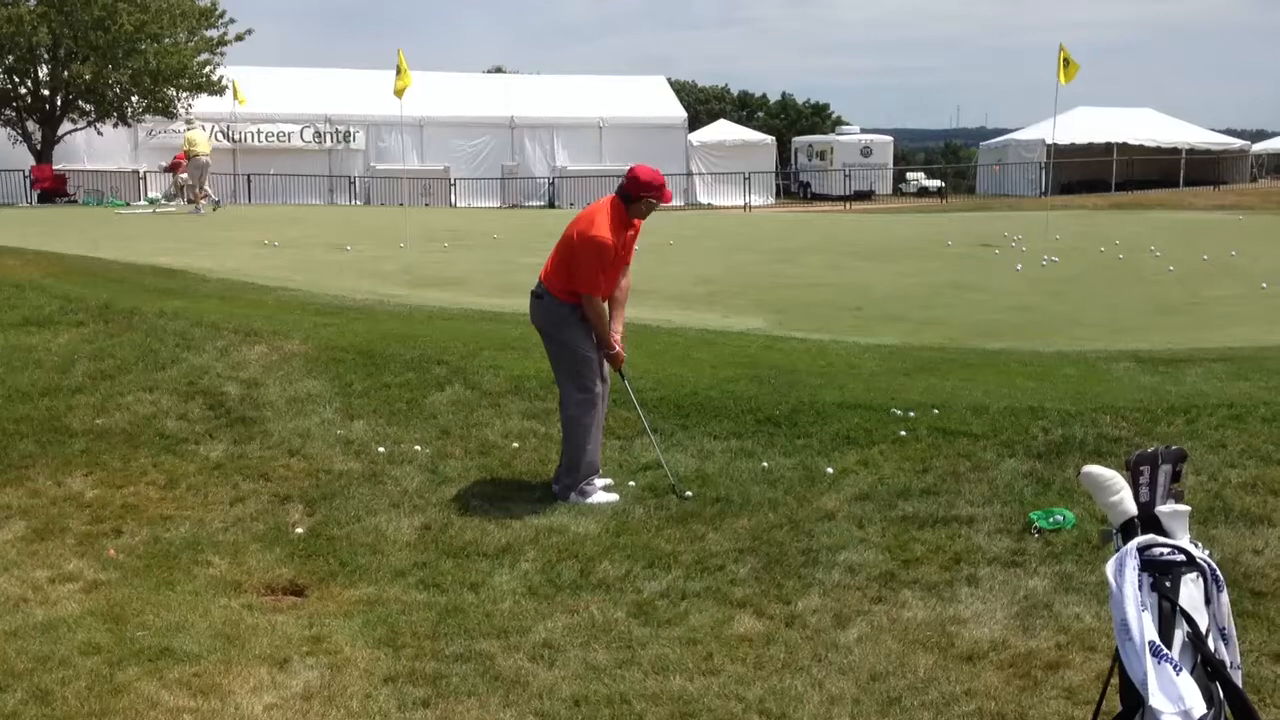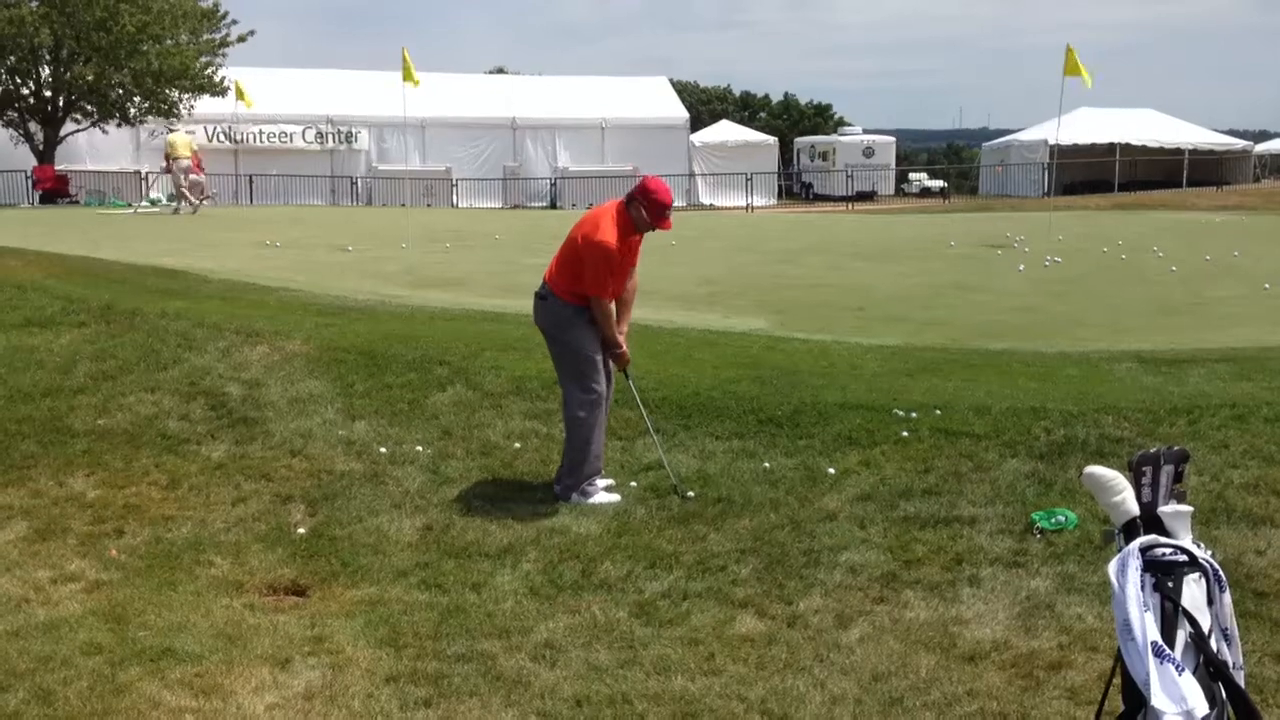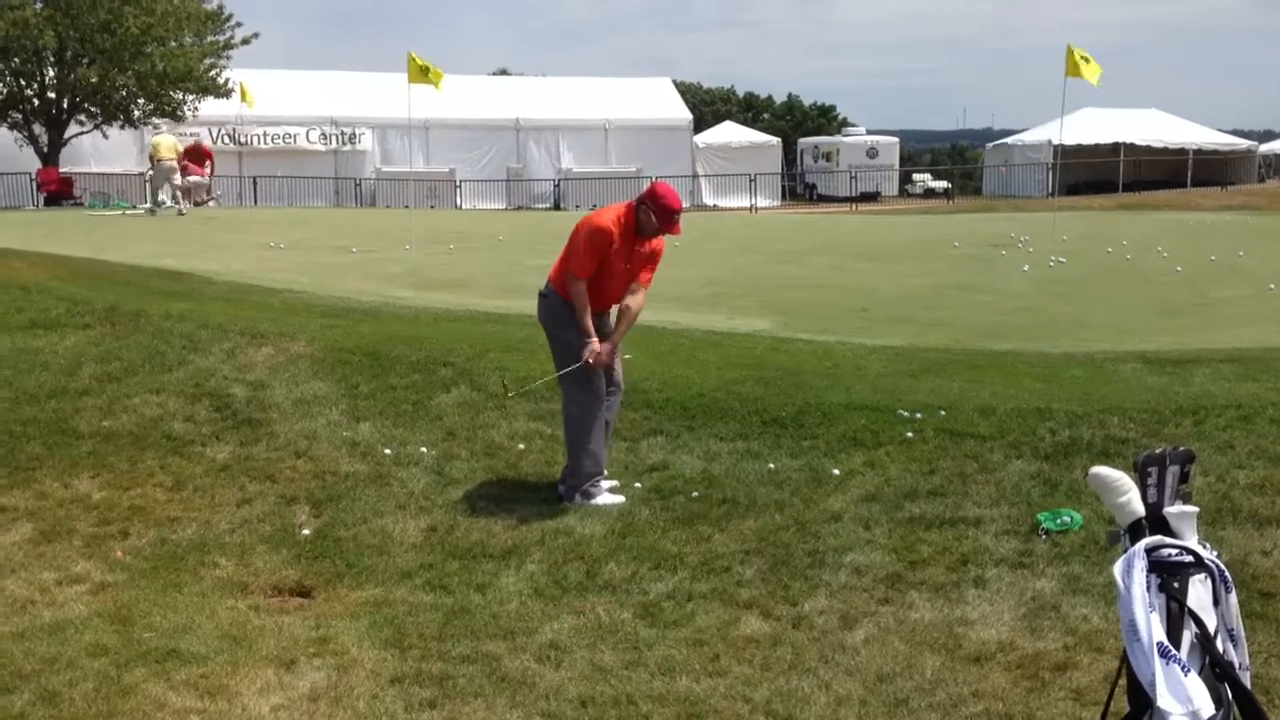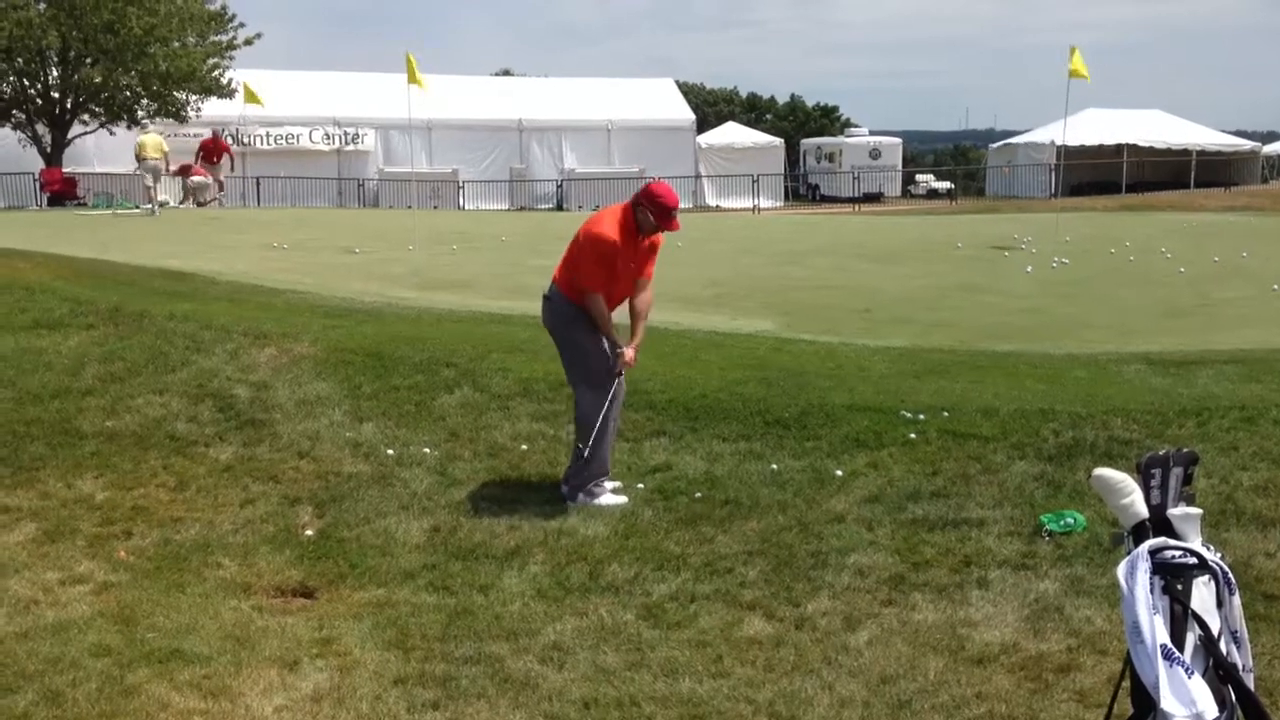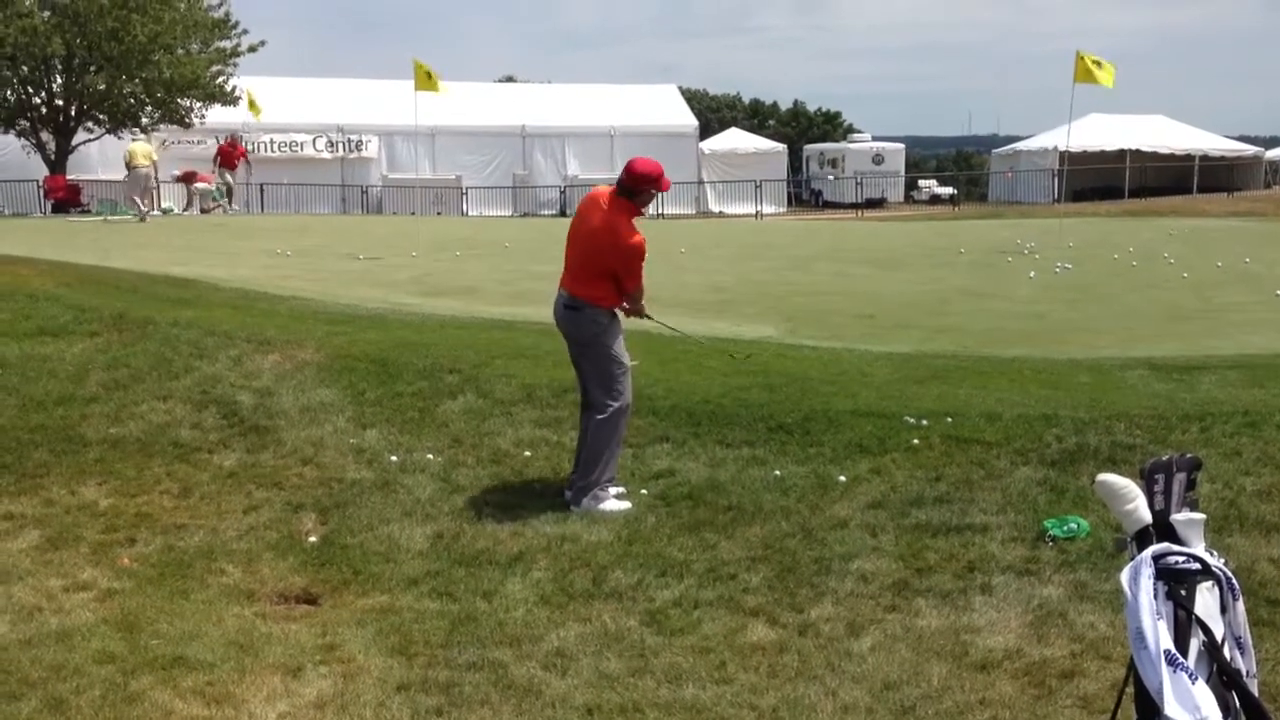
dt=0.4s
person 1, frame 1
left shoulder: (630, 221)
right shoulder: (598, 234)
left elbow: (621, 275)
right elbow: (591, 297)
left wrist: (616, 330)
right wrist: (608, 346)
left hip: (577, 306)
right hip: (558, 308)
left knee: (597, 387)
right knee: (584, 393)
left ankle: (581, 471)
right ankle: (574, 485)
person 1, frame 2
left shoulder: (633, 223)
right shoulder: (603, 238)
left elbow: (628, 277)
right elbow: (600, 300)
left wrist: (622, 332)
right wrist: (615, 345)
left hip: (583, 307)
right hip: (562, 309)
left knee: (600, 387)
right knee: (588, 393)
left ankle: (582, 472)
right ankle: (576, 485)
person 1, frame 3
left shoulder: (655, 243)
right shoulder: (602, 226)
left elbow: (636, 294)
right elbow: (576, 282)
left wrist: (611, 344)
right wrist: (590, 338)
left hip: (597, 309)
right hip: (564, 307)
left knee: (610, 388)
right knee: (586, 394)
left ankle: (586, 472)
right ankle: (582, 486)
person 1, frame 4
left shoulder: (651, 238)
right shoulder: (603, 233)
left elbow: (642, 289)
right elbow: (592, 296)
left wrist: (634, 344)
right wrist: (616, 345)
left hip: (595, 310)
right hip: (569, 309)
left knee: (612, 389)
right knee: (598, 394)
left ankle: (586, 474)
right ankle: (585, 486)
person 1, frame 5
left shoulder: (596, 197)
right shoulder: (629, 239)
right elbow: (633, 292)
left wrist: (624, 300)
right wrist: (637, 307)
left hip: (571, 305)
right hip: (592, 316)
left knee: (597, 398)
right knee: (615, 401)
left ankle: (586, 478)
right ankle: (588, 492)
